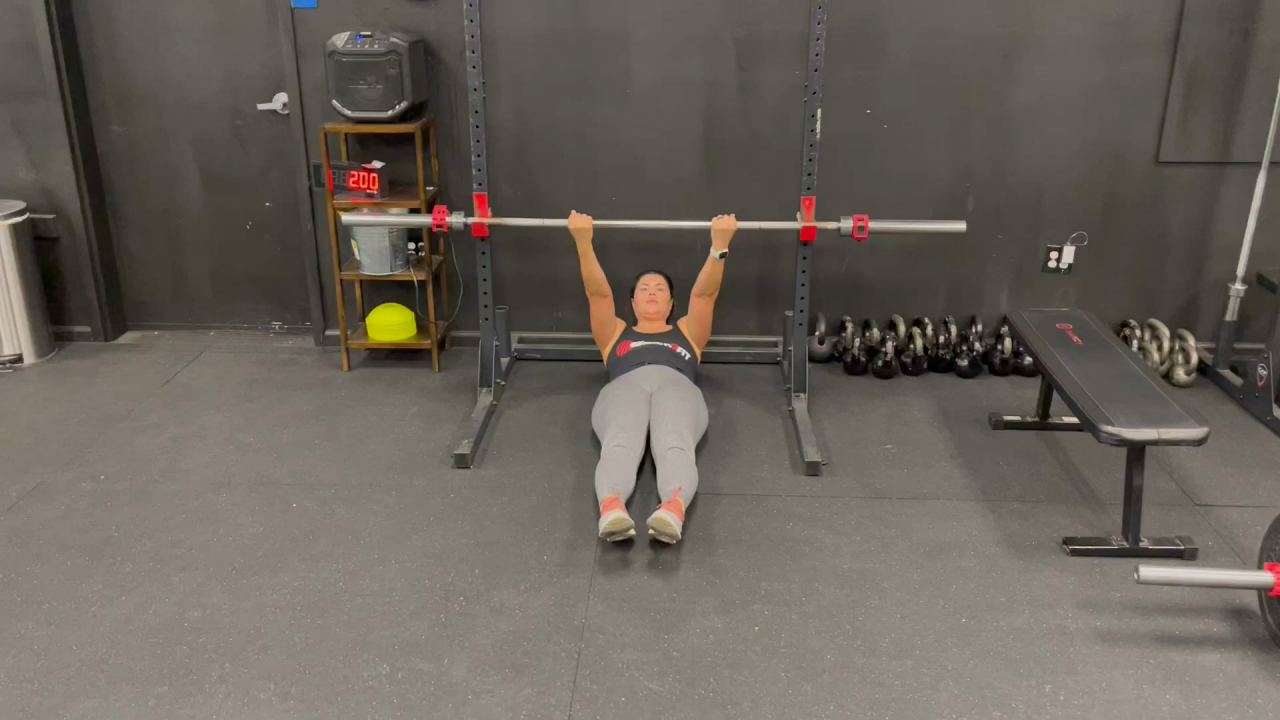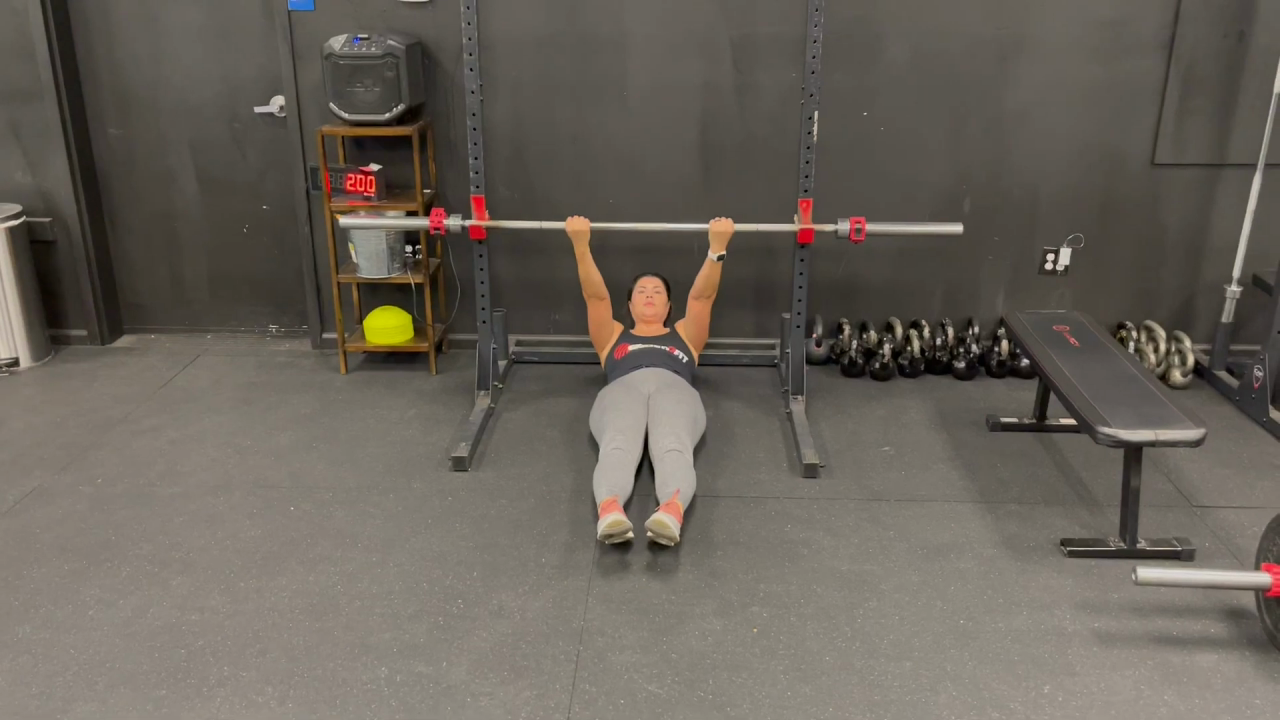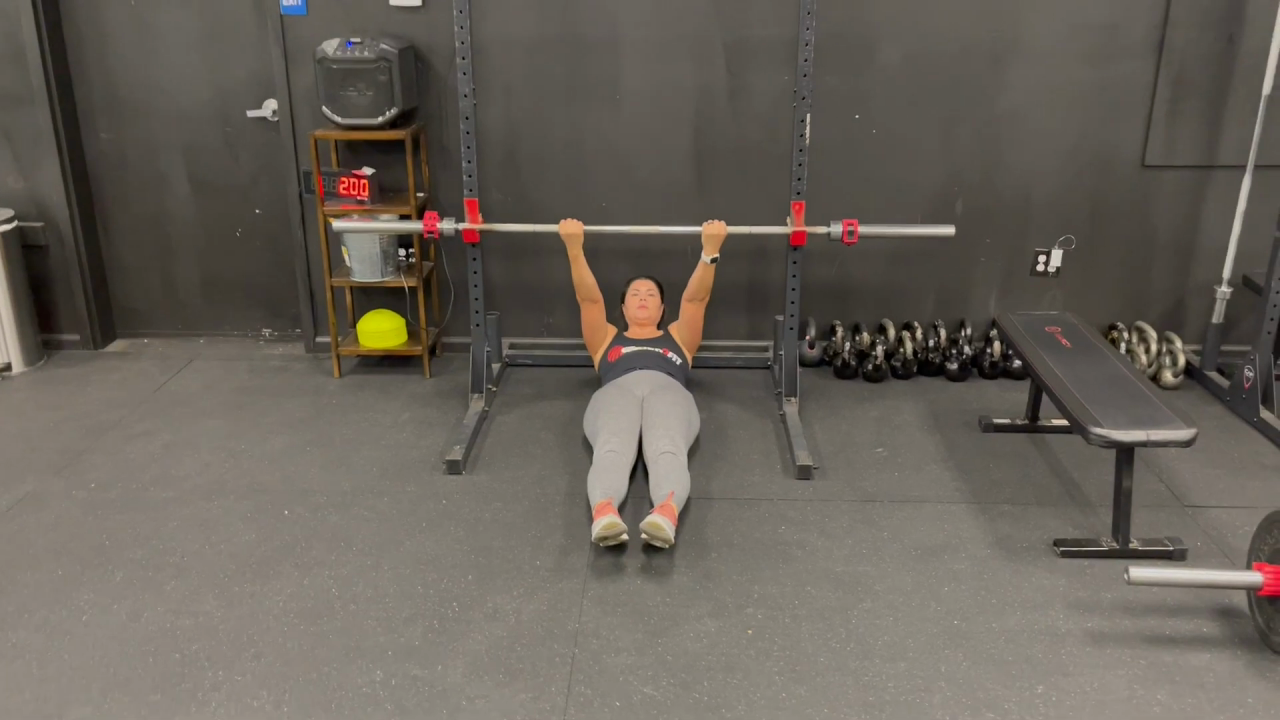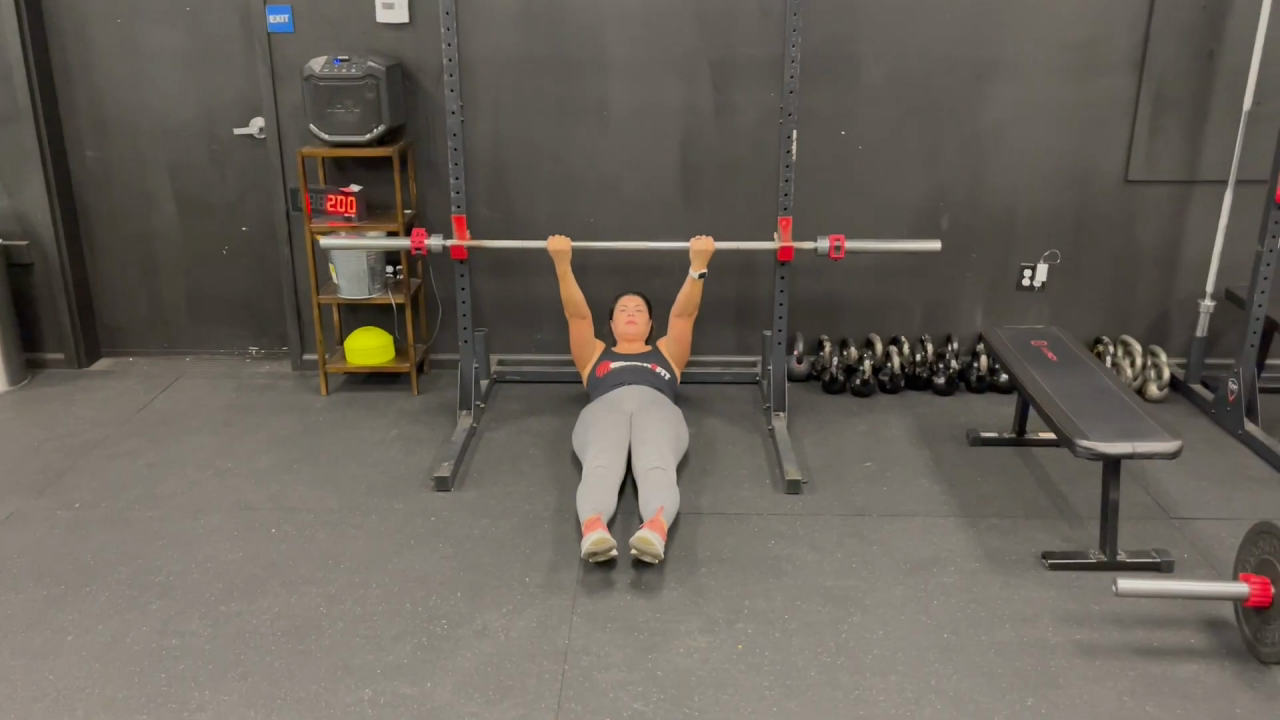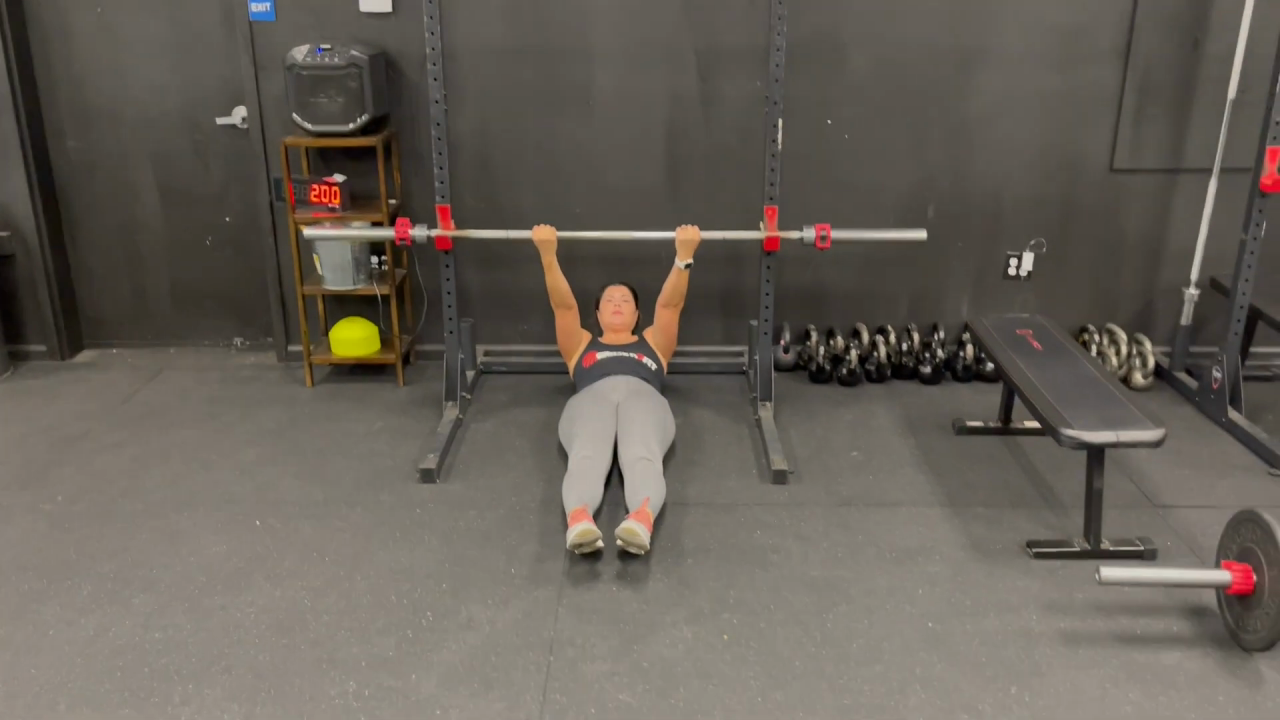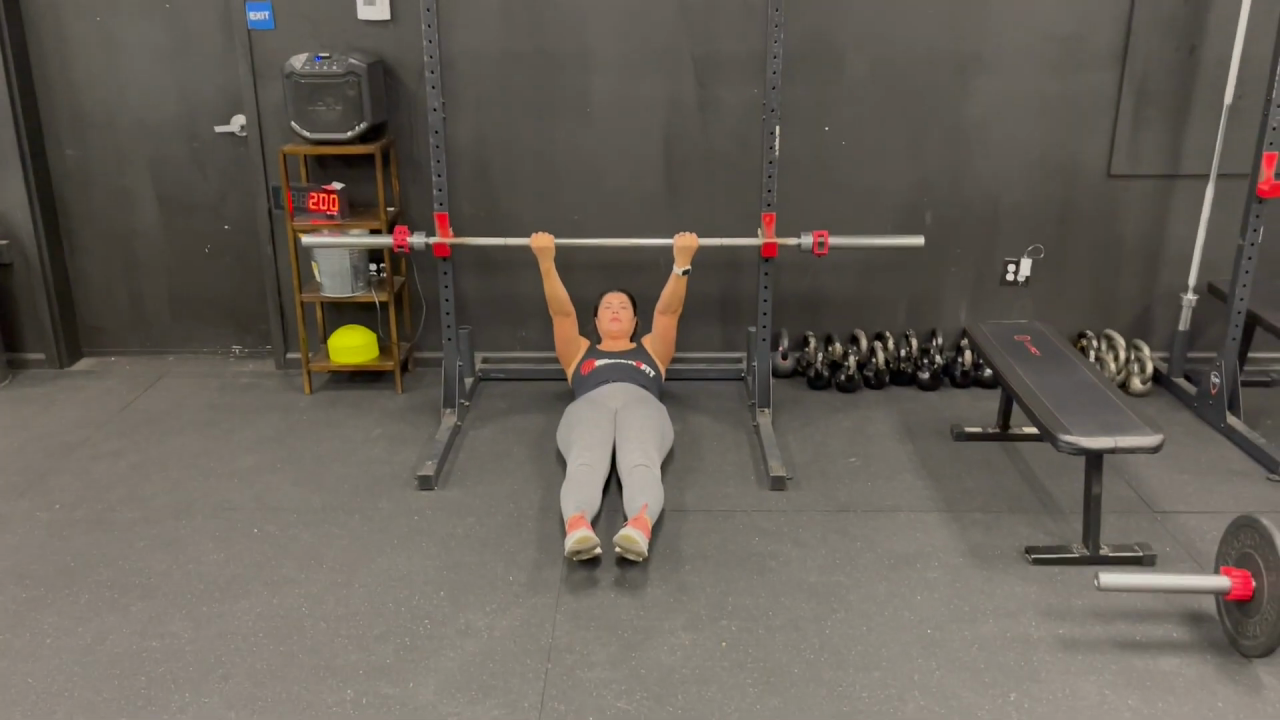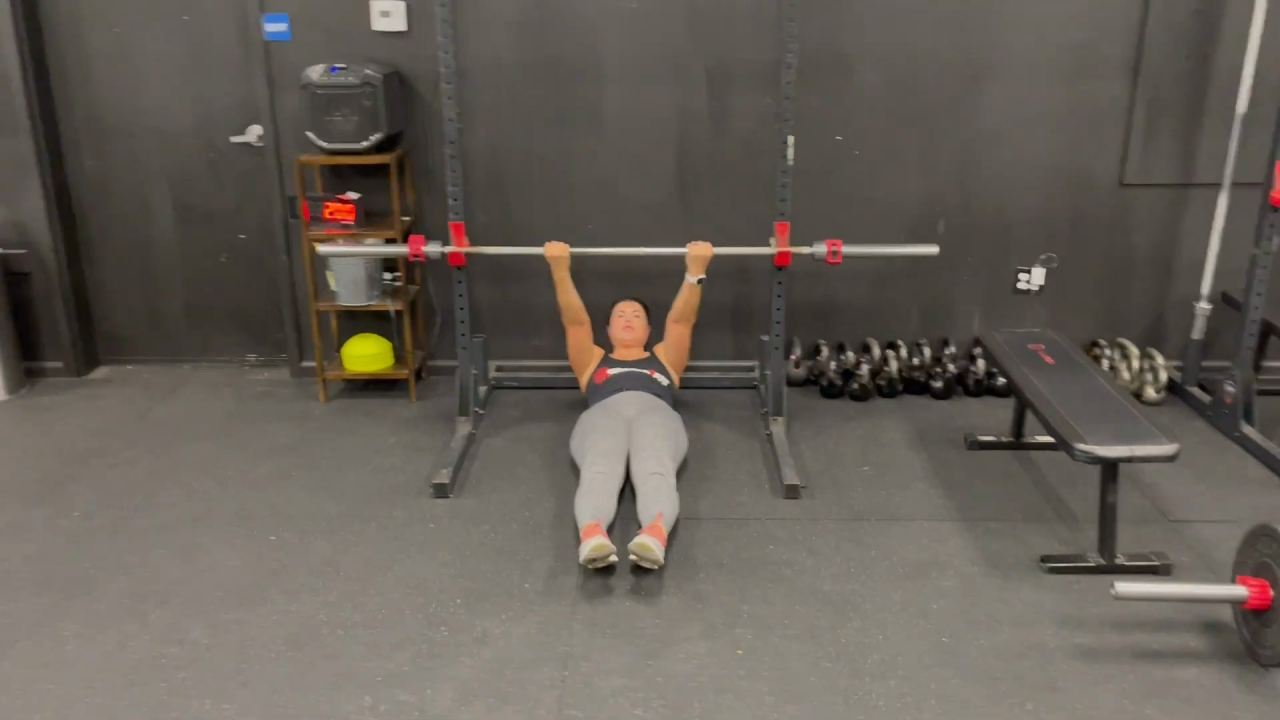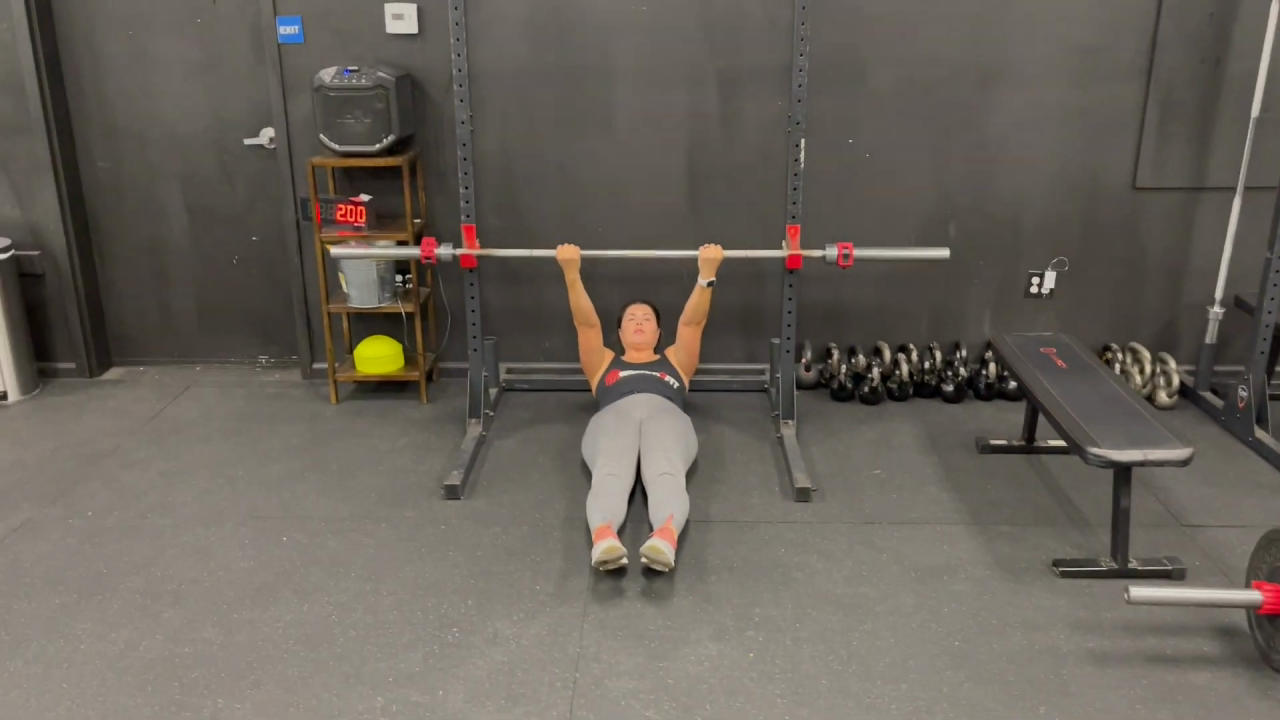
dt=0.4s
person 1, frame 1
left shoulder: (686, 333)
right shoulder: (615, 334)
left elbow: (705, 294)
right elbow: (597, 293)
left wrist: (719, 245)
right wrist: (583, 242)
left hip: (676, 386)
right hip: (625, 387)
left knee: (675, 445)
right knee: (619, 444)
left ankle: (673, 510)
right ankle: (610, 509)
person 1, frame 2
left shoulder: (684, 336)
right shoulder: (613, 336)
left elbow: (702, 296)
right elbow: (595, 295)
left wrist: (718, 247)
right wrist: (580, 244)
left hip: (674, 389)
right hip: (622, 390)
left knee: (673, 447)
right knee: (617, 446)
left ankle: (671, 513)
right ankle: (609, 510)
person 1, frame 3
left shoulder: (678, 338)
right shoulder: (607, 339)
left elbow: (696, 299)
right elbow: (588, 299)
left wrist: (710, 250)
right wrist: (574, 247)
left hip: (668, 391)
right hip: (616, 392)
left knee: (668, 450)
right knee: (611, 449)
left ankle: (667, 514)
right ankle: (604, 514)
person 1, frame 4
left shoulder: (665, 352)
right shoulder: (595, 354)
left elbow: (684, 314)
right elbow: (577, 314)
left wrist: (698, 265)
right wrist: (562, 263)
left hip: (656, 407)
right hip: (605, 408)
left knee: (656, 466)
right knee: (600, 465)
left ankle: (655, 530)
right ankle: (593, 529)
person 1, frame 5
left shoulder: (653, 342)
right shoulder: (581, 344)
left elbow: (671, 304)
right elbow: (562, 305)
left wrist: (684, 254)
right wrist: (547, 254)
left hip: (643, 397)
right hip: (591, 398)
left knee: (643, 457)
right knee: (586, 456)
left ankle: (642, 521)
right ankle: (578, 521)
person 1, frame 6
left shoulder: (651, 350)
right shoulder: (580, 352)
left elbow: (668, 311)
right elbow: (561, 312)
left wrist: (682, 262)
right wrist: (545, 261)
left hip: (641, 404)
right hip: (589, 406)
left knee: (641, 463)
right knee: (584, 463)
left ankle: (639, 527)
right ankle: (576, 527)
person 1, frame 7
left shoulder: (664, 358)
right shoulder: (593, 360)
left elbow: (682, 319)
right elbow: (574, 320)
left wrist: (696, 271)
right wrist: (560, 269)
left hip: (656, 413)
right hip: (604, 413)
left knee: (656, 472)
right knee: (599, 471)
left ankle: (655, 536)
right ankle: (592, 536)
person 1, frame 8
left shoulder: (674, 361)
right shoulder: (604, 363)
left elbow: (692, 322)
right elbow: (586, 323)
left wrist: (707, 273)
right wrist: (571, 272)
left hip: (665, 415)
right hip: (614, 416)
left knee: (665, 474)
right knee: (610, 473)
left ankle: (666, 538)
right ankle: (603, 537)
